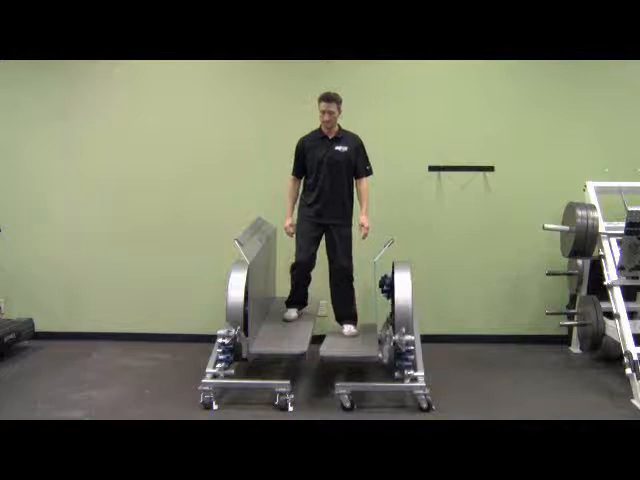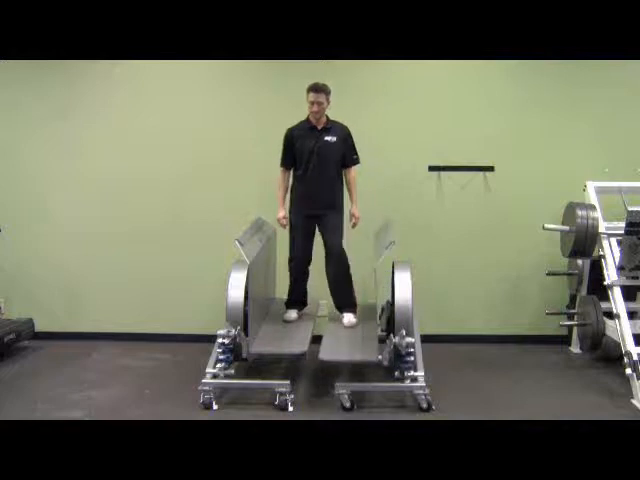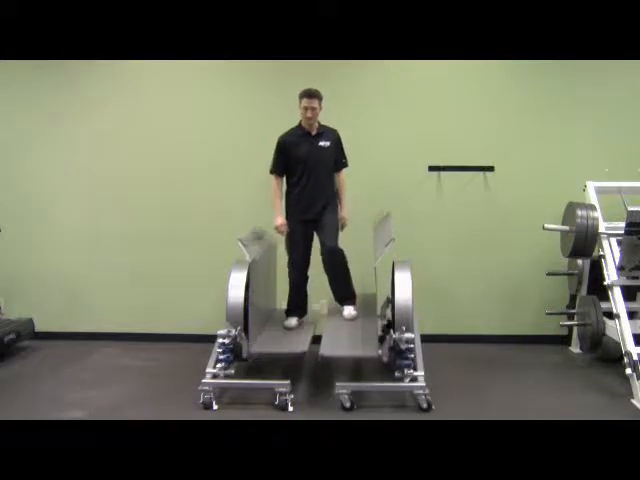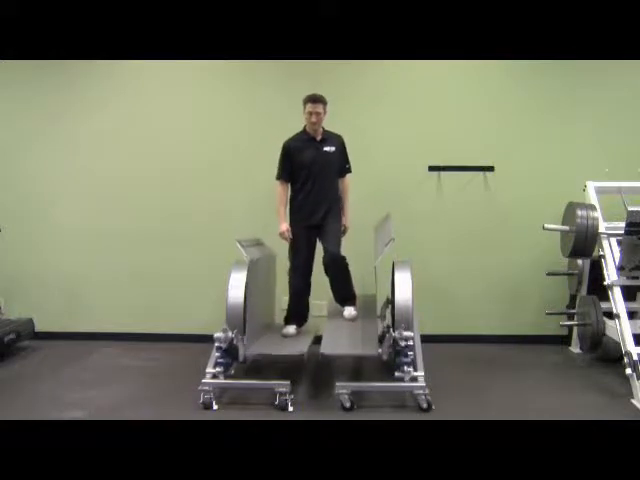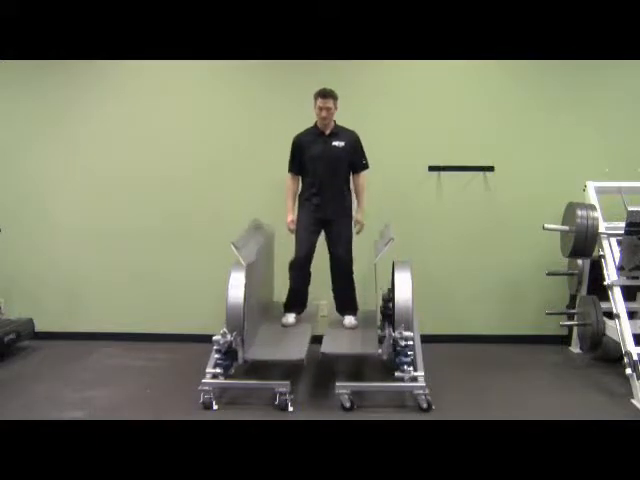
dt=0.3s
person 1, frame 1
left shoulder: (353, 142)
right shoulder: (306, 142)
left elbow: (362, 179)
right elbow: (295, 179)
left wrist: (364, 213)
right wrist: (289, 214)
left hip: (340, 217)
right hip: (309, 214)
left knee: (342, 267)
right knee: (302, 261)
left ankle: (347, 319)
right ankle: (295, 304)
person 1, frame 2
left shoulder: (341, 132)
right shoulder: (294, 133)
left elbow: (349, 170)
right elbow: (285, 171)
left wrist: (354, 204)
right wrist: (281, 207)
left hip: (331, 207)
right hip: (301, 208)
left knee: (336, 255)
right knee: (299, 257)
left ankle: (347, 308)
right ankle: (295, 304)
person 1, frame 3
left shoulder: (332, 137)
right shoulder: (287, 140)
left elbow: (338, 174)
right elbow: (277, 178)
left wrist: (343, 207)
right wrist: (278, 214)
left hip: (326, 209)
right hip: (298, 212)
left knee: (332, 250)
right knee: (298, 262)
left ankle: (347, 301)
right ankle: (296, 311)
person 1, frame 4
left shoulder: (337, 142)
right shoulder: (291, 145)
left elbow: (342, 179)
right elbow: (283, 184)
left wrist: (345, 213)
right wrist: (282, 220)
left hip: (330, 215)
right hip: (301, 218)
left knee: (333, 257)
right knee: (299, 268)
left ankle: (348, 302)
right ankle: (295, 319)
person 1, frame 5
left shoulder: (350, 138)
right shoulder: (302, 140)
left elbow: (358, 176)
right elbow: (294, 178)
left wrist: (360, 210)
right wrist: (290, 211)
left hip: (340, 211)
right hip: (309, 209)
left knee: (342, 261)
right knee: (301, 257)
left ankle: (348, 310)
right ankle: (293, 307)
